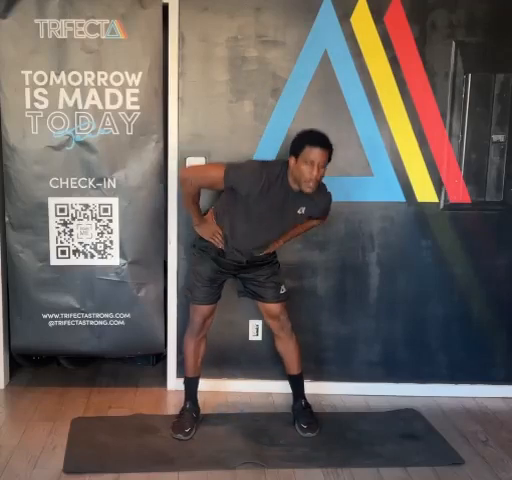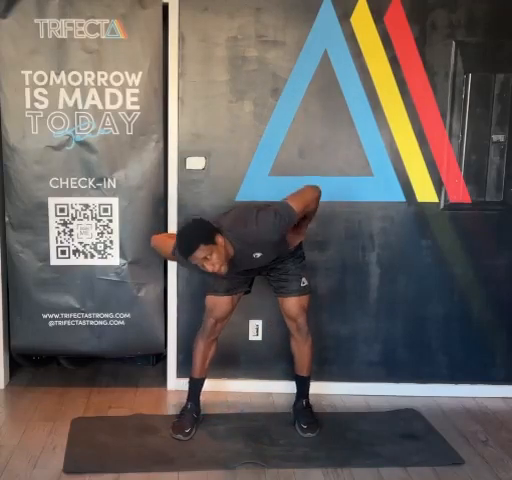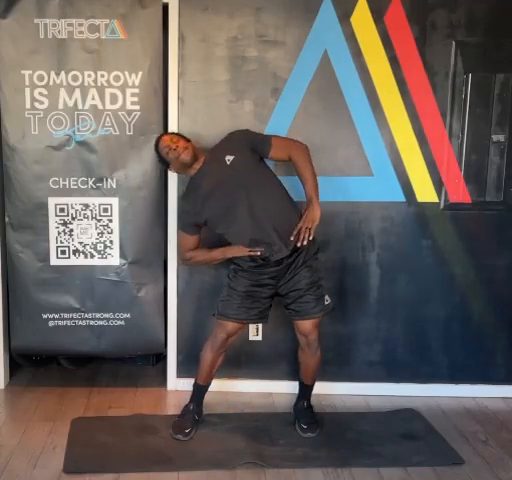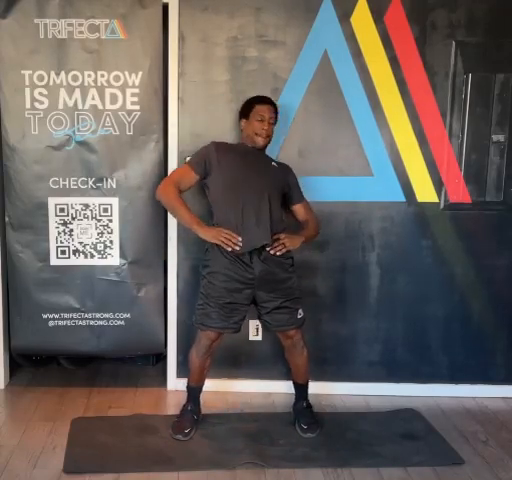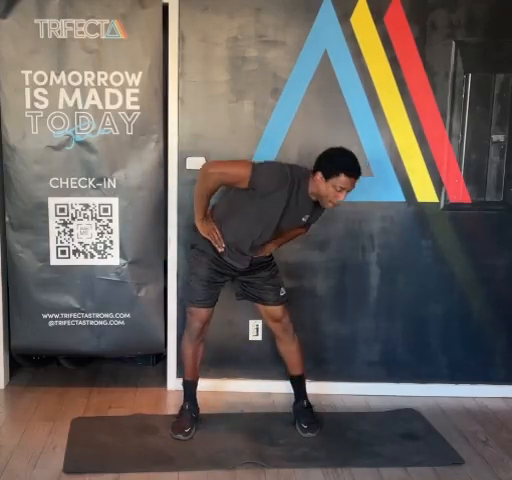
dt=1s
person 1, frame 1
left shoulder: (319, 199)
right shoulder: (256, 175)
right elbow: (189, 176)
left wrist: (278, 240)
right wrist: (198, 221)
left hip: (260, 258)
right hip: (215, 251)
left knee: (280, 323)
right knee: (199, 323)
left ankle: (300, 402)
right ankle: (190, 405)
person 1, frame 2
left shoulder: (262, 228)
right shoulder: (194, 254)
left elbow: (312, 192)
right elbow: (158, 240)
left wrist: (299, 231)
left hip: (281, 252)
right hip: (232, 259)
left knee: (298, 322)
right knee: (212, 324)
left ankle: (302, 402)
right ankle: (192, 406)
person 1, frame 3
left shoulder: (236, 144)
right shoulder: (190, 202)
left elbow: (297, 149)
right elbow: (188, 253)
left wrist: (313, 204)
right wrist: (229, 251)
left hip: (298, 257)
right hip: (251, 268)
left knee: (309, 335)
right knee: (221, 335)
left ankle: (303, 404)
right ankle: (194, 406)
person 1, frame 4
left shoulder: (282, 171)
right shoulder: (215, 153)
left elbow: (311, 221)
right elbow: (166, 189)
left wrist: (299, 238)
right wrist: (202, 228)
left hip: (274, 263)
right hip: (227, 261)
left knee: (293, 337)
right knee: (207, 338)
left ankle: (302, 404)
right ankle: (191, 407)
person 1, frame 5
left shoulder: (315, 207)
right shoulder: (279, 176)
right elbow: (211, 171)
left wrist: (273, 243)
right wrist: (200, 219)
left hip: (256, 258)
right hip: (213, 249)
left knee: (281, 321)
right knee: (197, 322)
left ankle: (301, 402)
right ankle: (189, 406)
